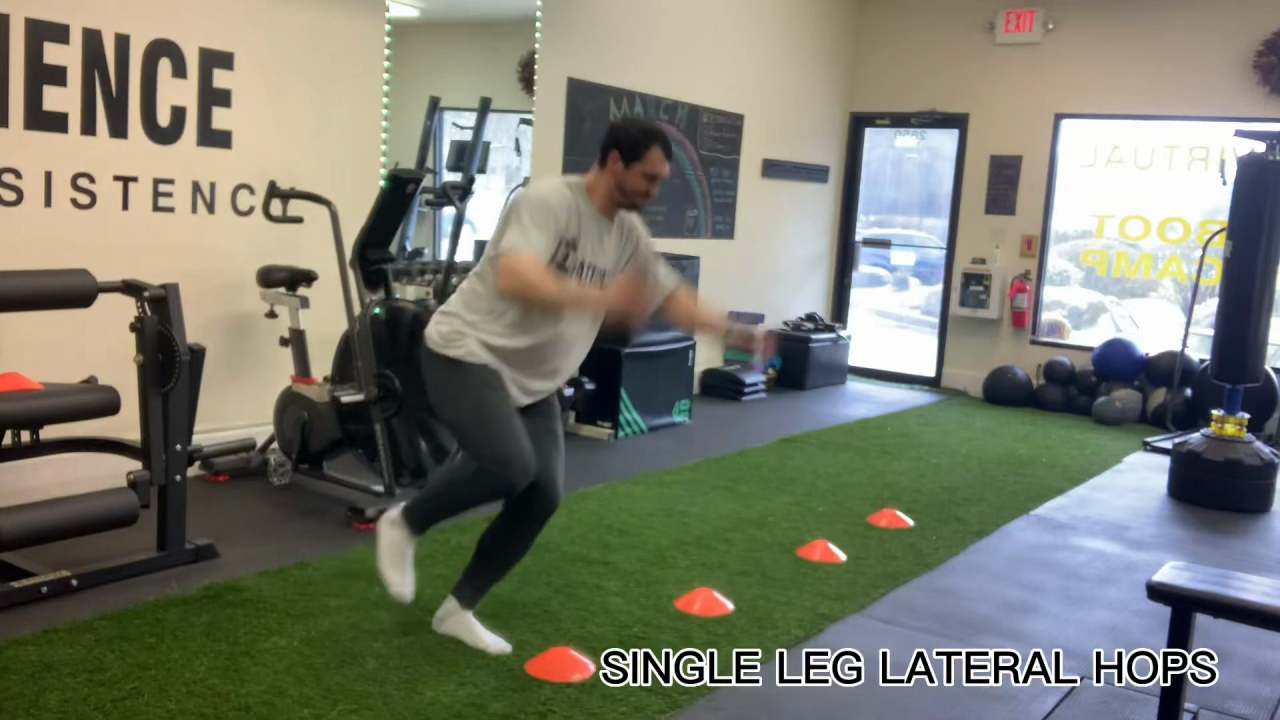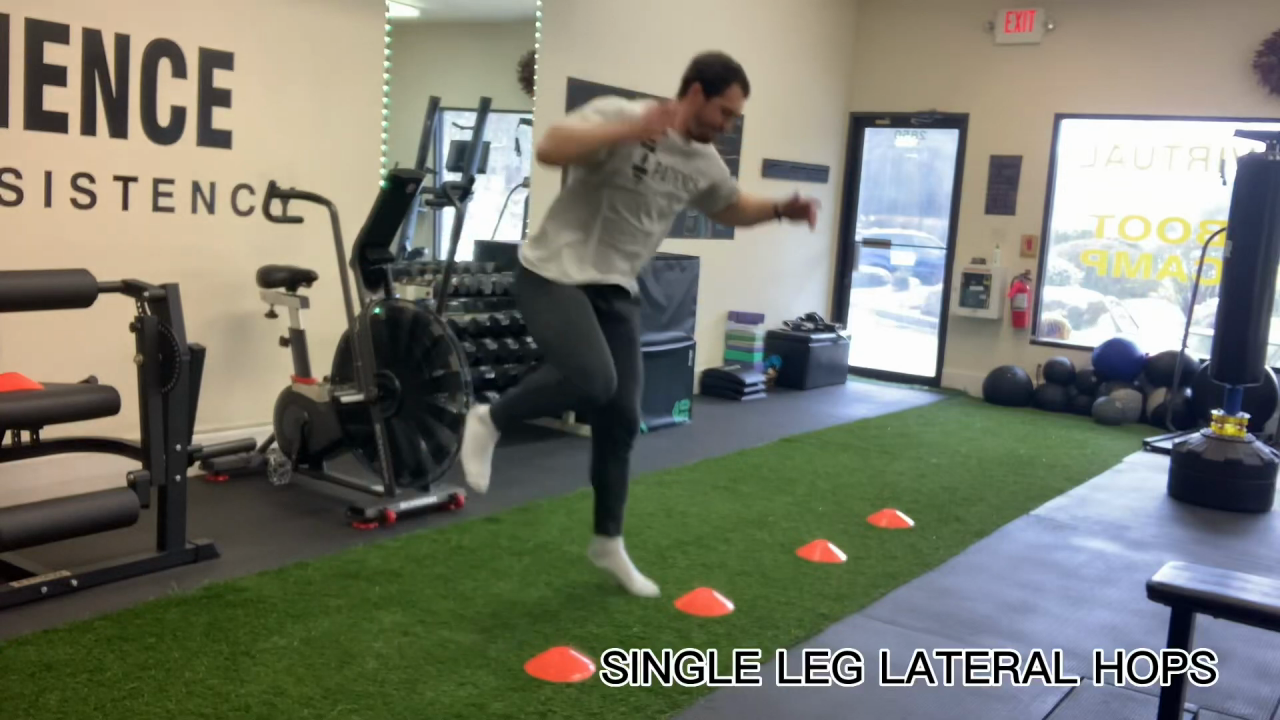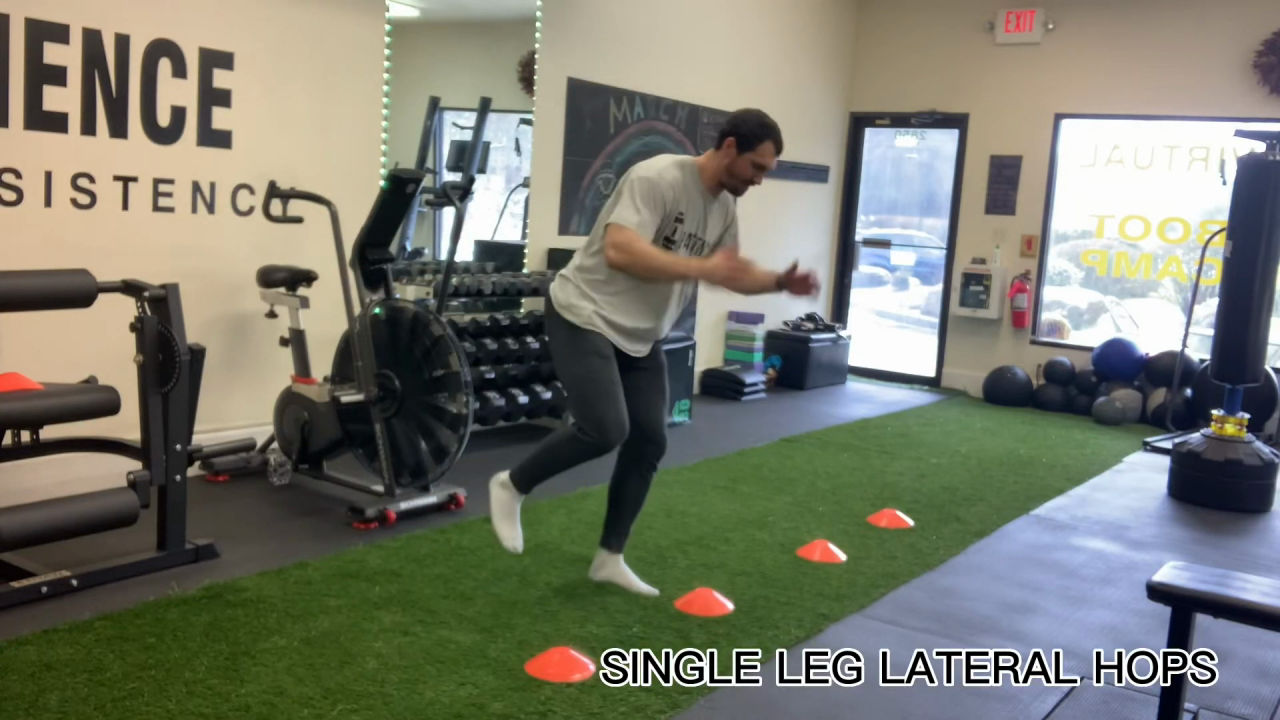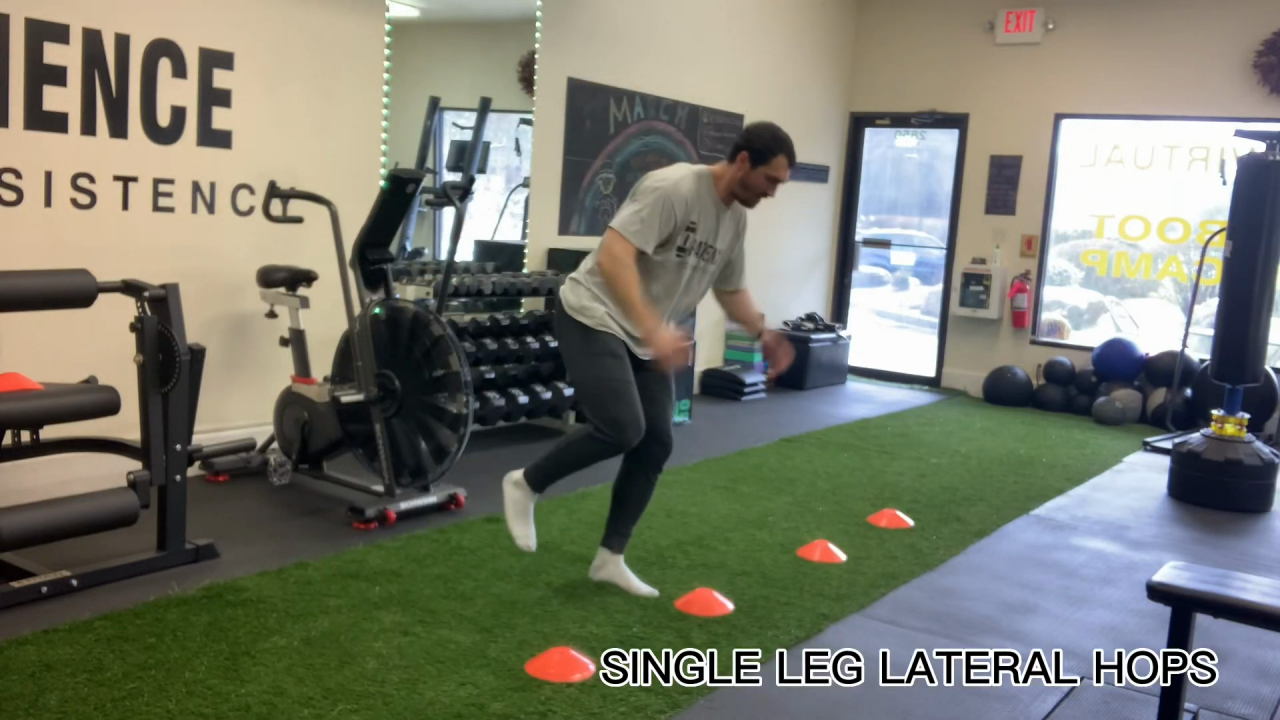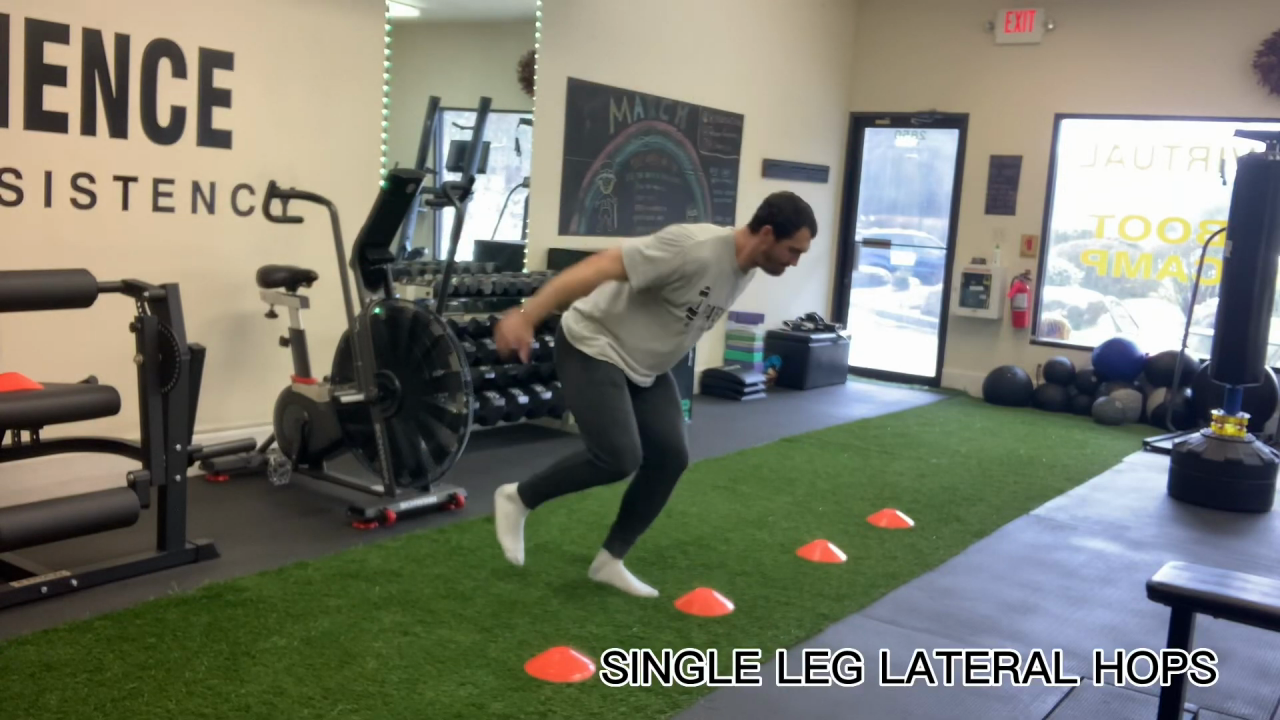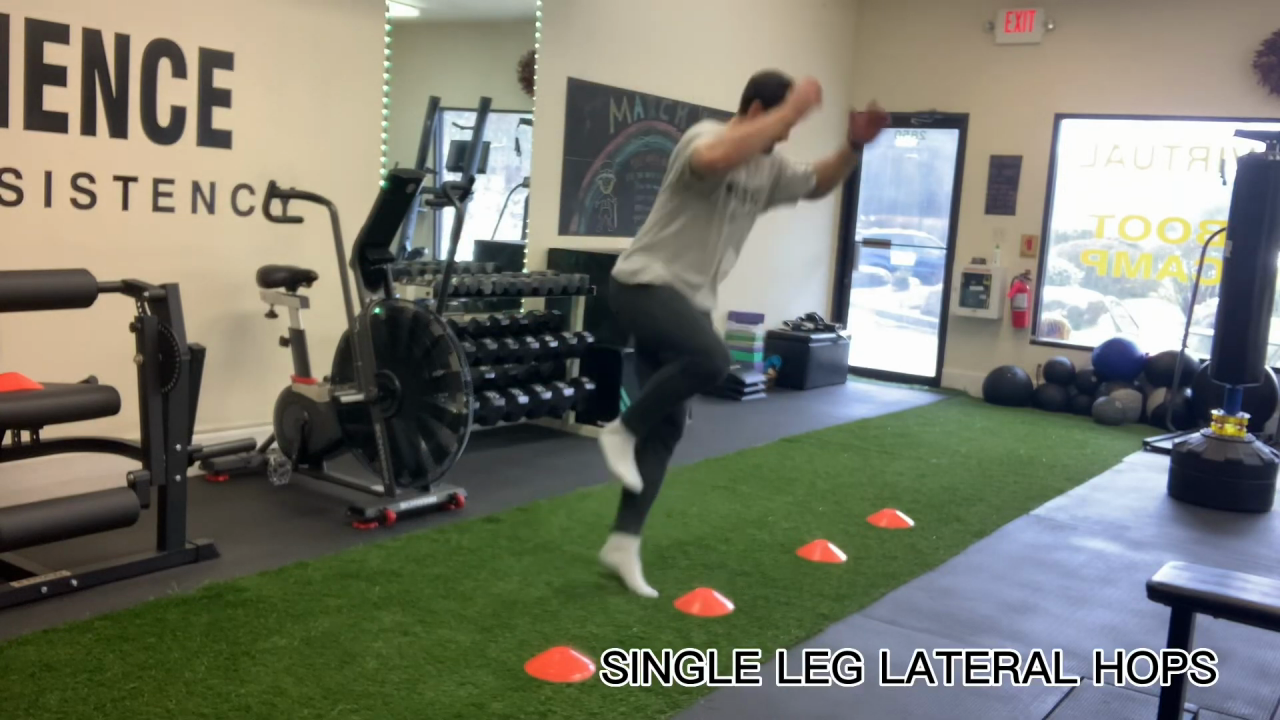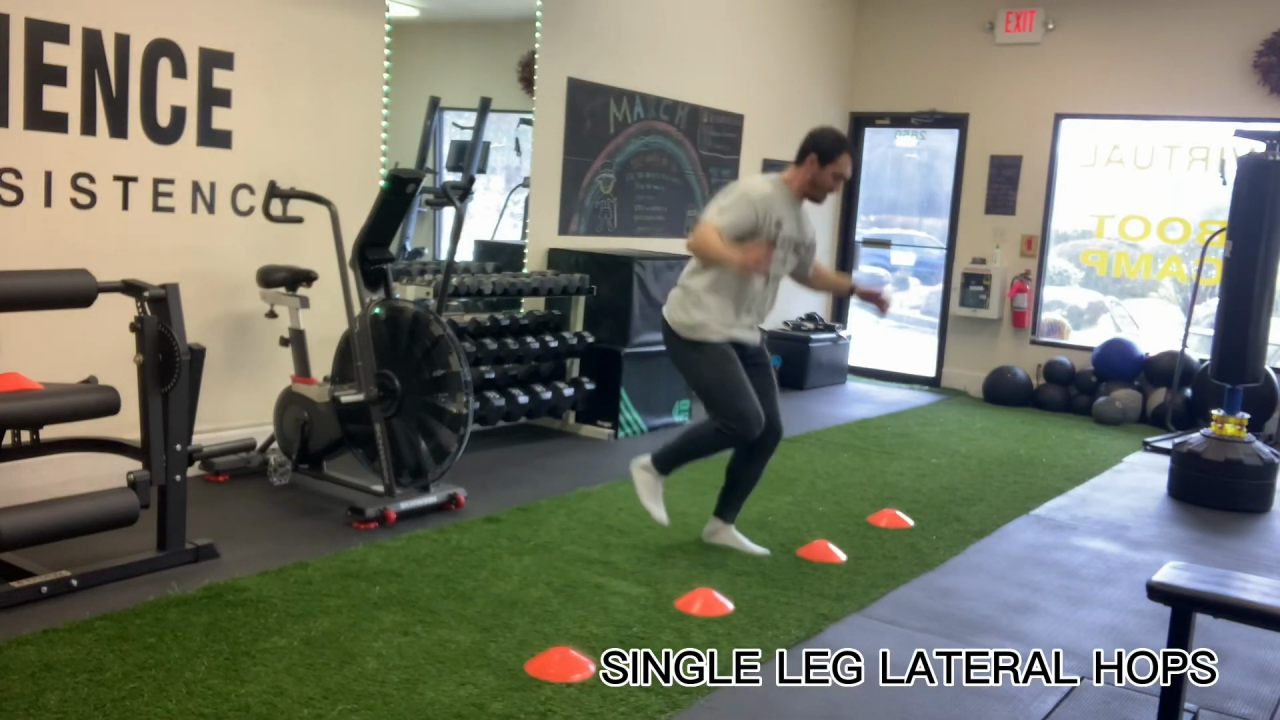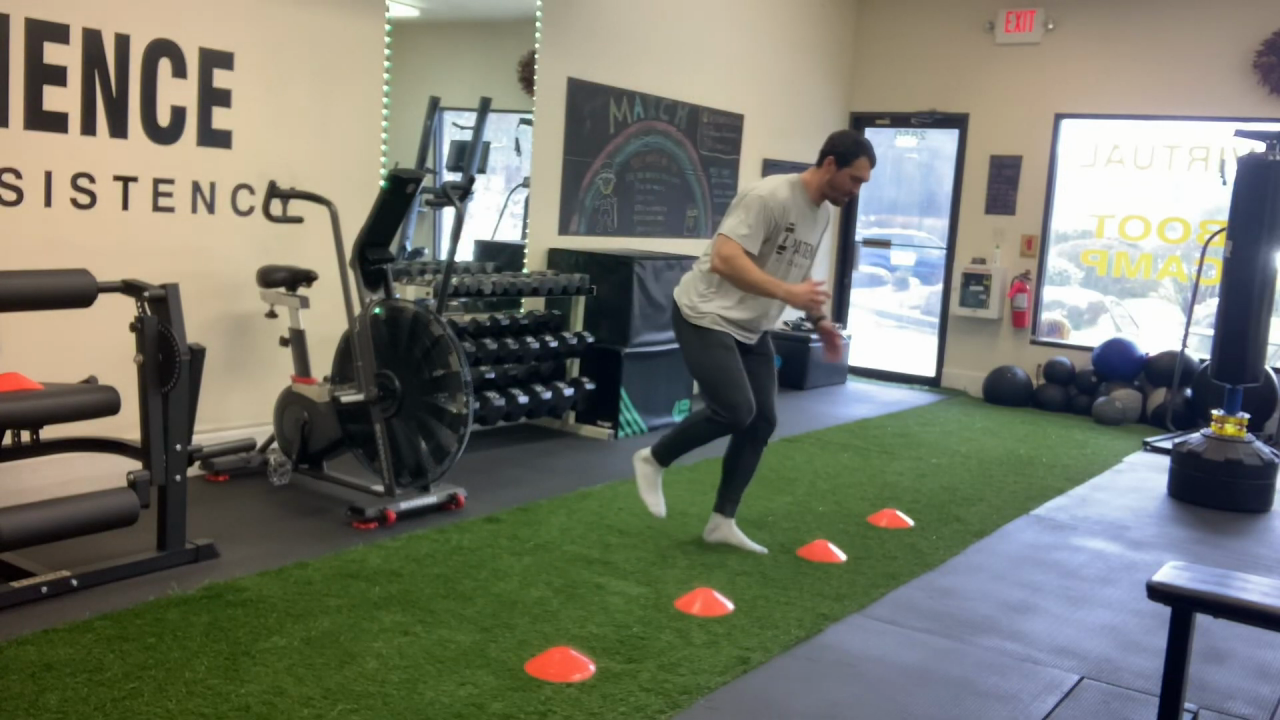
dt=0.4s
person 1, frame 1
left shoulder: (628, 233)
right shoulder: (545, 202)
left elbow: (669, 297)
right elbow: (513, 277)
left wrist: (731, 331)
right wrist: (594, 299)
left hip: (532, 376)
right hip: (465, 356)
left knee: (539, 497)
right knee: (510, 466)
left ankle: (458, 610)
right ankle: (403, 523)
person 1, frame 2
left shoulder: (702, 160)
right shoulder: (621, 116)
left elbow: (732, 208)
right elbow: (550, 148)
left wrist: (781, 209)
right wrist: (632, 129)
left hip: (613, 289)
right hip: (554, 275)
left knee: (620, 423)
right knee: (592, 381)
left ankle: (608, 544)
right ankle: (490, 420)
person 1, frame 3
left shoulder: (725, 207)
right shoulder: (656, 178)
left elbow: (735, 270)
right elbow: (618, 249)
left wrist: (778, 282)
right wrist: (701, 269)
left hip: (639, 333)
right hip: (585, 316)
left knee: (649, 443)
right knee: (605, 430)
left ankle: (610, 558)
right ankle: (512, 485)
person 1, frame 4
left shoulder: (735, 219)
right shoulder: (670, 188)
left elbow: (731, 290)
right elbow: (614, 253)
left wrist: (765, 334)
right wrist: (654, 327)
left hip: (642, 338)
right hip: (593, 318)
left knee: (654, 445)
right knee: (622, 429)
left ankle: (609, 558)
right ankle: (526, 484)
person 1, frame 5
left shoulder: (742, 272)
right shoulder: (696, 249)
right elbow: (604, 266)
right wrist: (529, 316)
left hip: (644, 364)
right hip: (594, 347)
left knee: (670, 458)
right knee: (618, 457)
left ankle: (610, 561)
right ankle: (519, 498)
person 1, frame 6
left shoulder: (767, 168)
right shoulder: (707, 138)
left elbow: (818, 185)
right elbow: (721, 156)
left wrist: (854, 144)
right wrist: (789, 110)
left hip: (687, 304)
right hip: (646, 287)
left knee: (667, 425)
right knee: (711, 362)
left ankle: (623, 542)
right ankle: (623, 431)
person 1, frame 7
left shoulder: (799, 217)
right shoulder: (754, 196)
left elbow: (807, 271)
right elbow: (701, 239)
left wrist: (855, 289)
right wrist: (735, 258)
left hip: (741, 333)
right hip: (699, 330)
left knee: (766, 431)
right knee: (745, 425)
left ankle: (722, 526)
right ankle: (654, 468)
person 1, frame 8
left shoulder: (824, 214)
right shoulder: (768, 197)
right elbow: (724, 258)
left wrist: (820, 320)
right wrist: (787, 295)
left hip: (752, 327)
right hip: (707, 316)
left knee: (761, 421)
right knee: (735, 411)
left ankle: (722, 522)
right ankle: (653, 459)
